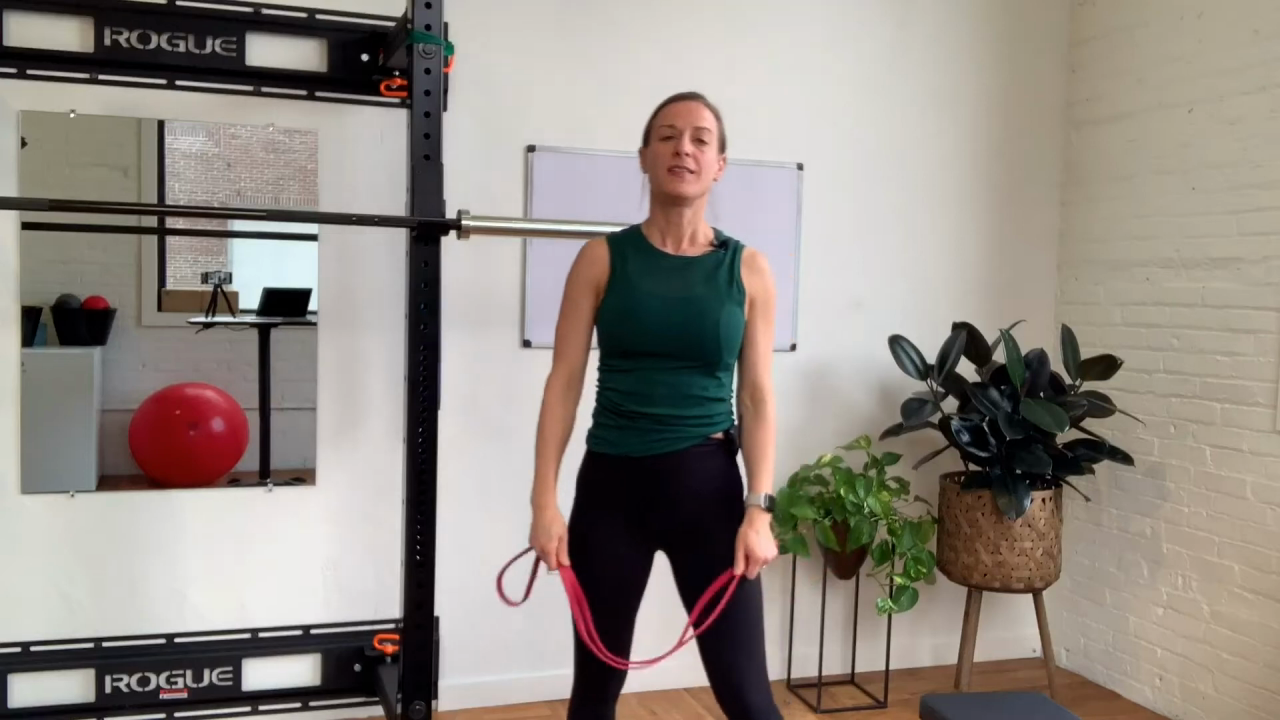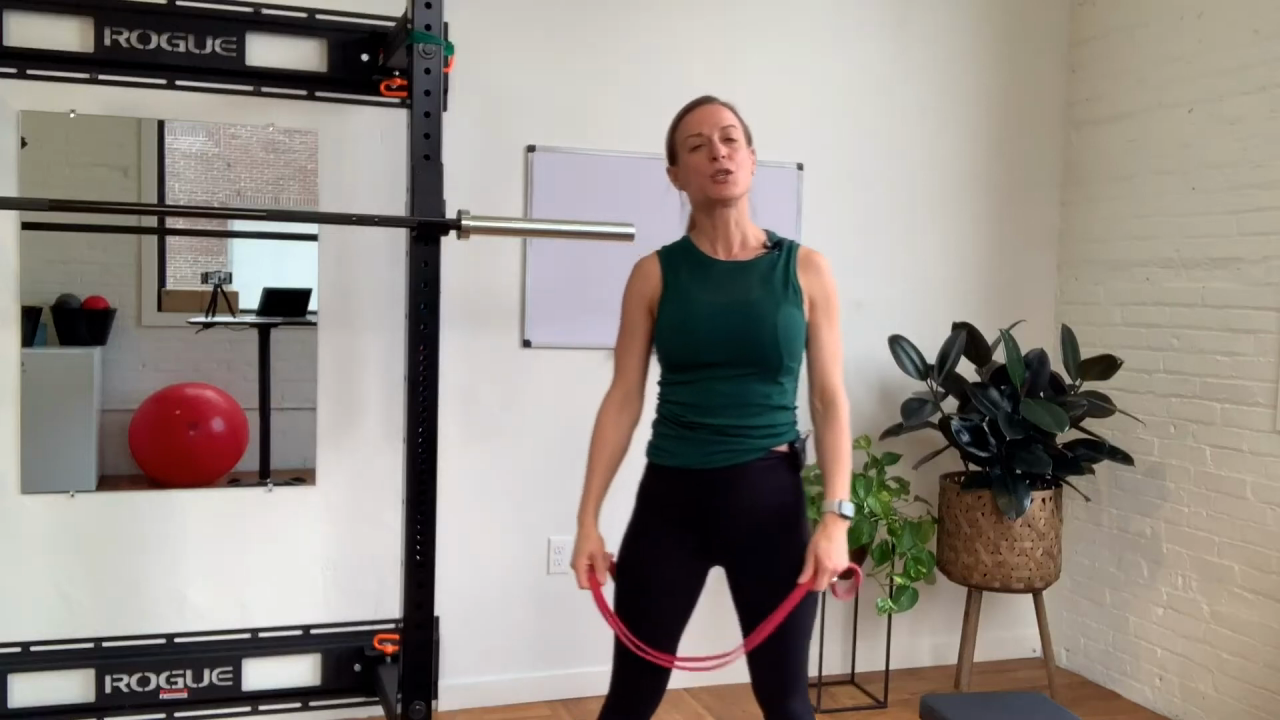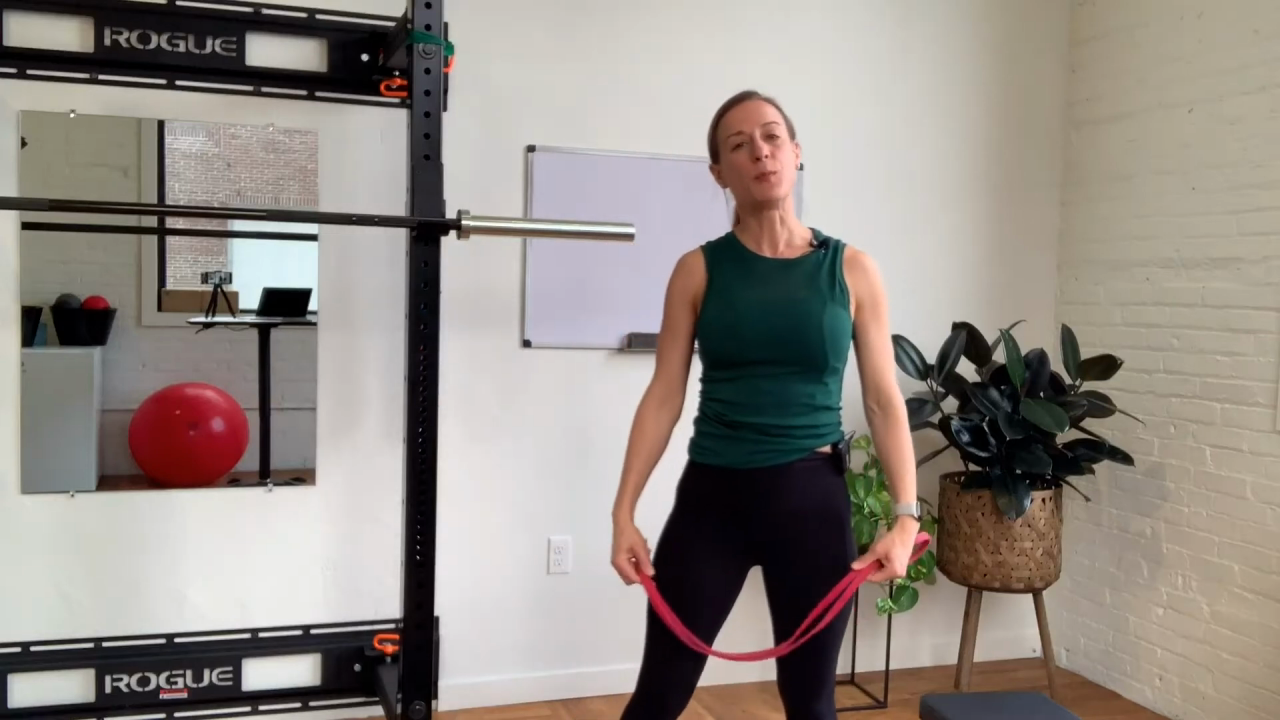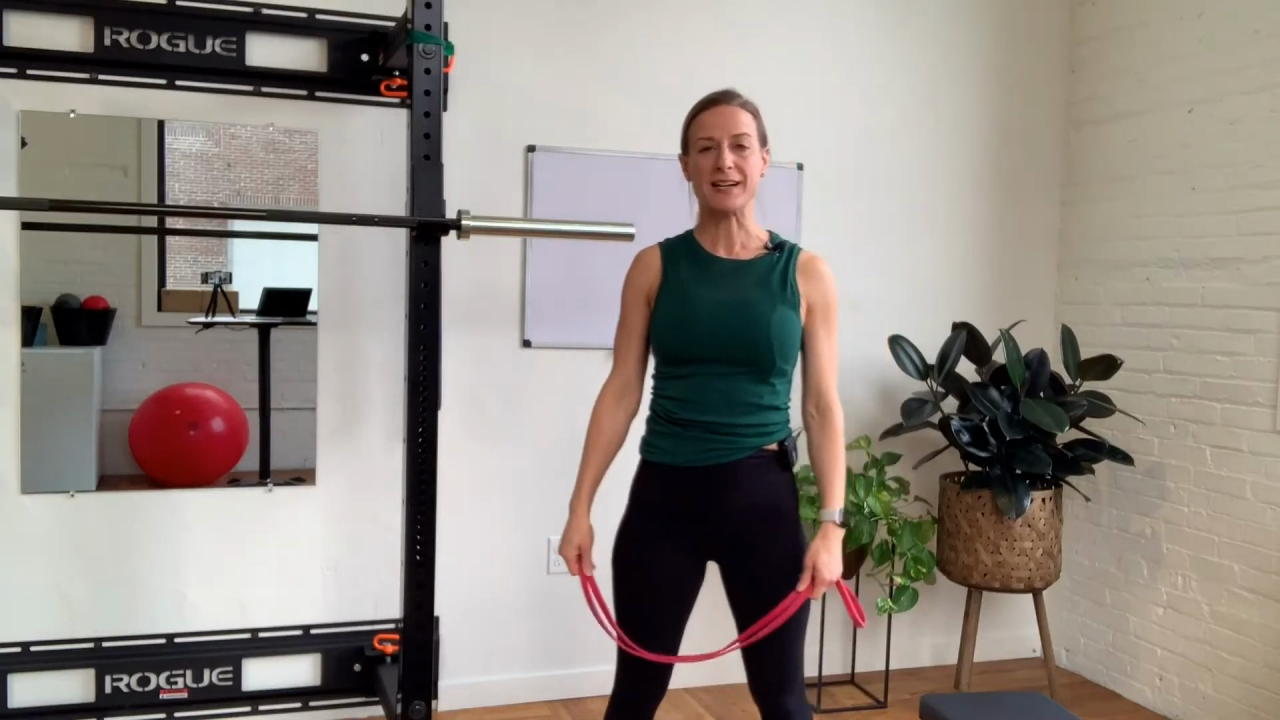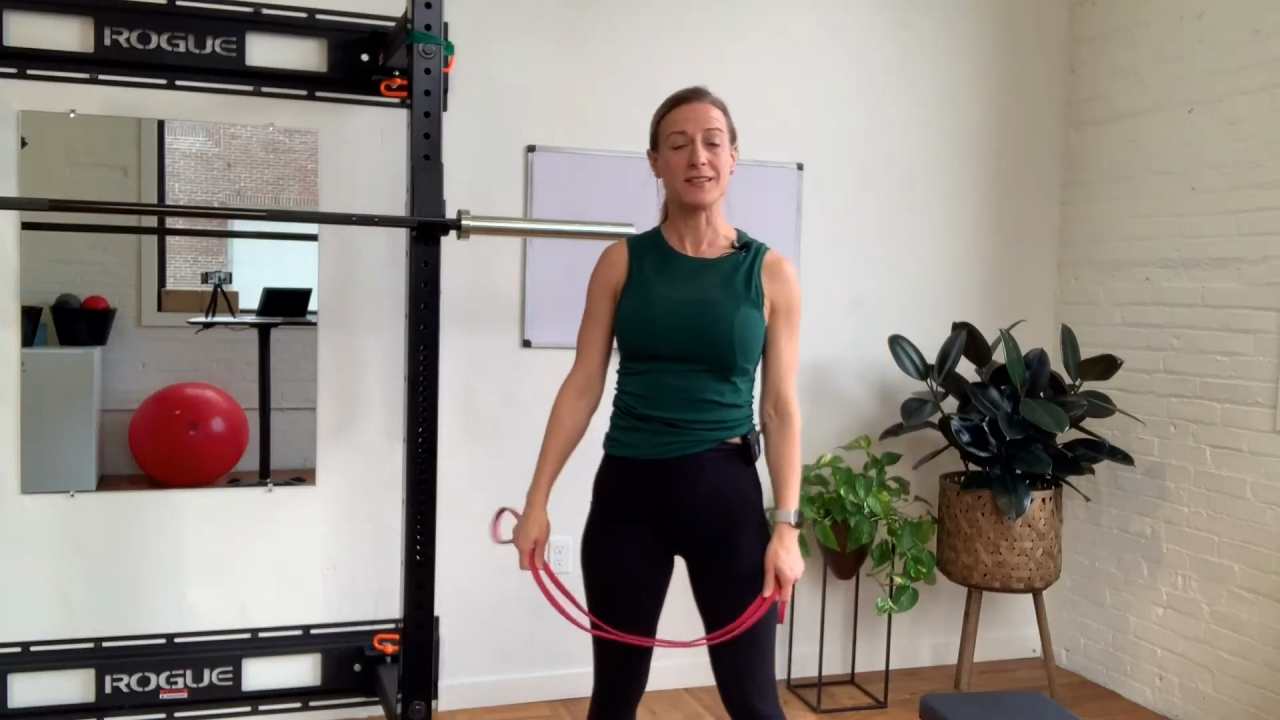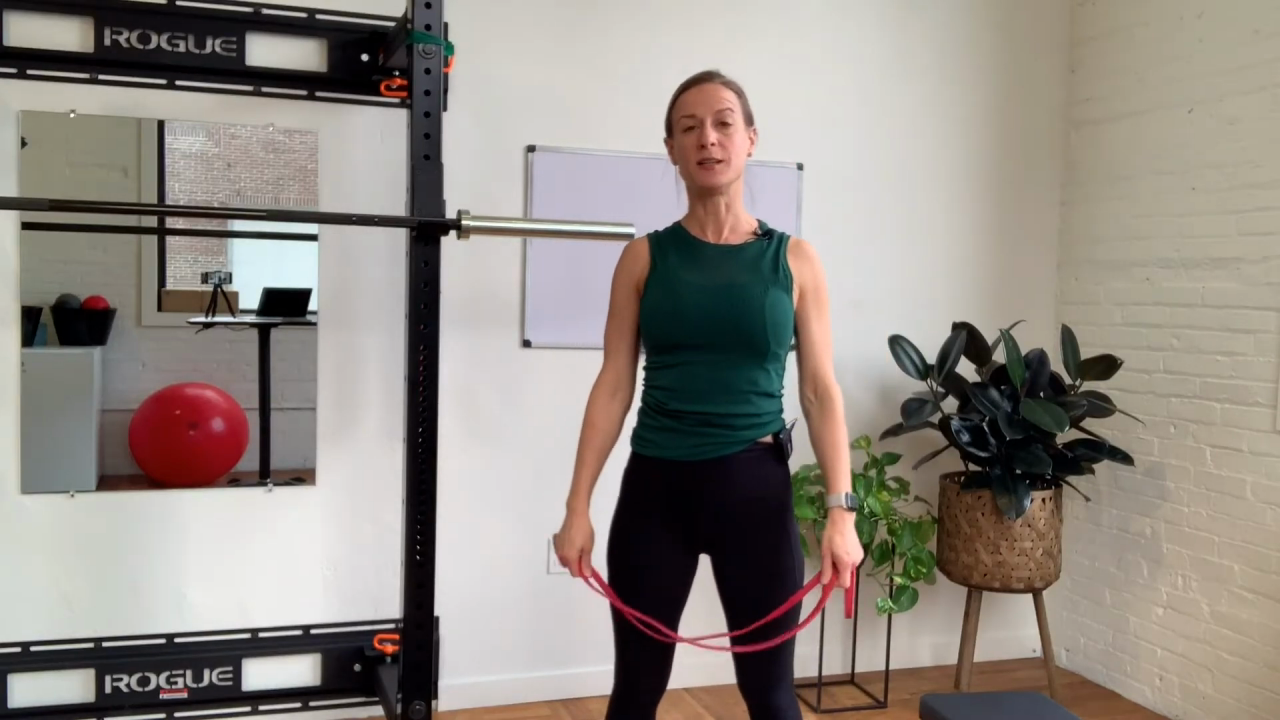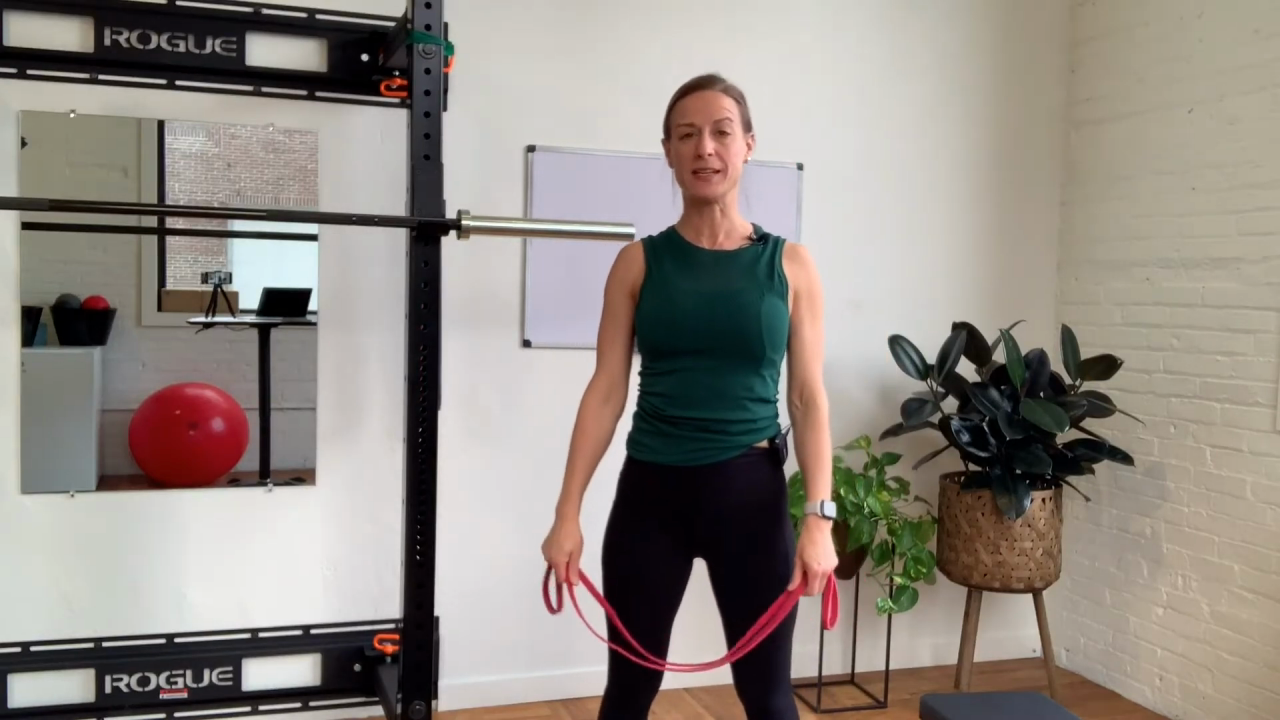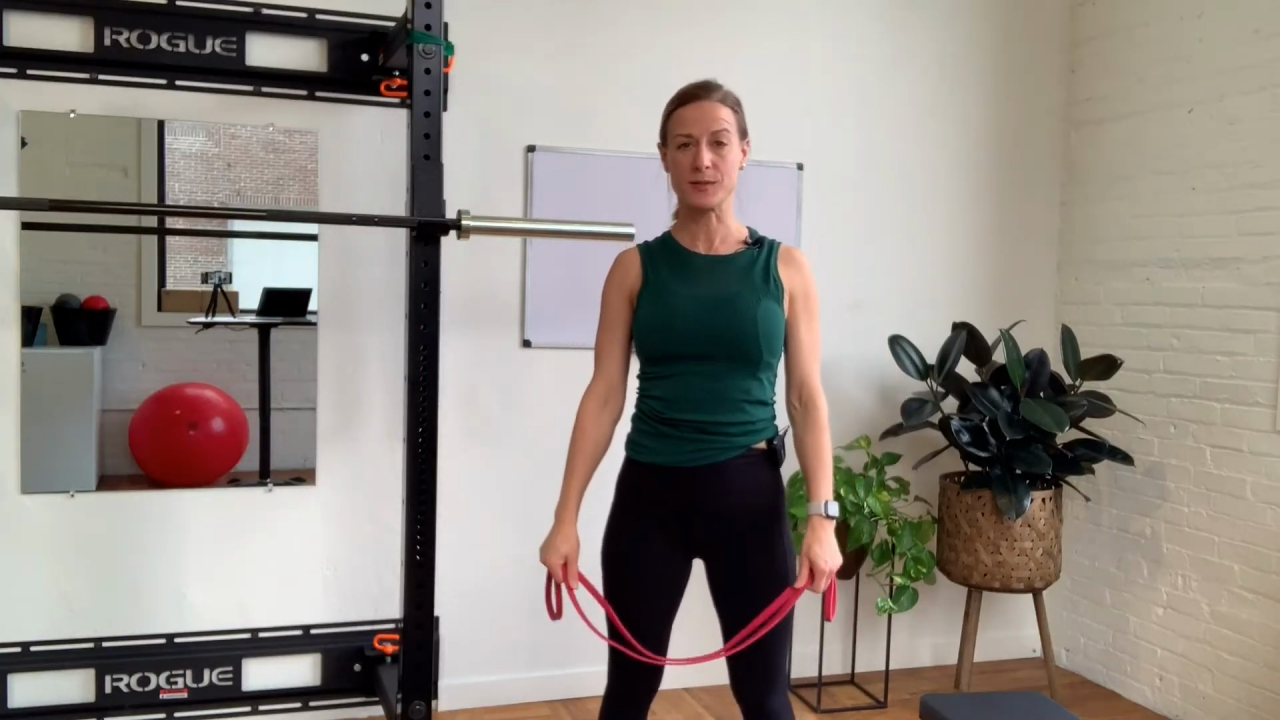
dt=0.5s
person 1, frame 1
left shoulder: (748, 269)
right shoulder: (601, 258)
left elbow: (756, 398)
right elbow: (564, 383)
left wrist: (759, 508)
right wrist: (545, 499)
left hip: (704, 484)
right hip: (611, 484)
person 1, frame 2
left shoulder: (805, 269)
right shoulder: (655, 273)
left elbow: (829, 400)
right elbow: (623, 400)
left wrist: (837, 515)
right wrist: (588, 518)
left hip: (768, 498)
right hip: (671, 498)
person 1, frame 3
left shoulder: (850, 269)
right shoulder: (698, 270)
left elbow: (883, 399)
right elbow: (663, 397)
left wrist: (905, 515)
right wrist: (624, 512)
left hip: (810, 498)
right hip: (710, 497)
person 1, frame 4
left shoulder: (804, 273)
right shoulder: (655, 266)
left elbow: (822, 407)
right elbow: (621, 391)
left wrist: (831, 525)
right wrist: (580, 508)
left hip: (760, 495)
right hip: (663, 496)
person 1, frame 5
left shoulder: (770, 272)
right shoulder: (621, 262)
left elbow: (781, 407)
right elbow: (583, 385)
left wrist: (786, 526)
right wrist: (537, 498)
left hip: (723, 487)
right hip: (628, 488)
person 1, frame 6
left shoulder: (794, 259)
right shoulder: (645, 257)
left elbow: (820, 390)
right elbow: (613, 386)
left wrist: (841, 510)
right wrist: (577, 506)
left hip: (753, 487)
right hip: (656, 487)
person 1, frame 7
left shoulder: (789, 264)
right shoulder: (639, 262)
left elbow: (808, 399)
right elbow: (606, 390)
left wrist: (818, 518)
right wrist: (567, 512)
left hip: (749, 492)
right hip: (650, 492)
person 1, frame 8
left shoulder: (785, 268)
right shoulder: (635, 267)
left elbow: (806, 399)
right elbow: (603, 395)
left wrist: (822, 517)
right wrist: (566, 517)
left hip: (746, 492)
right hip: (650, 493)
